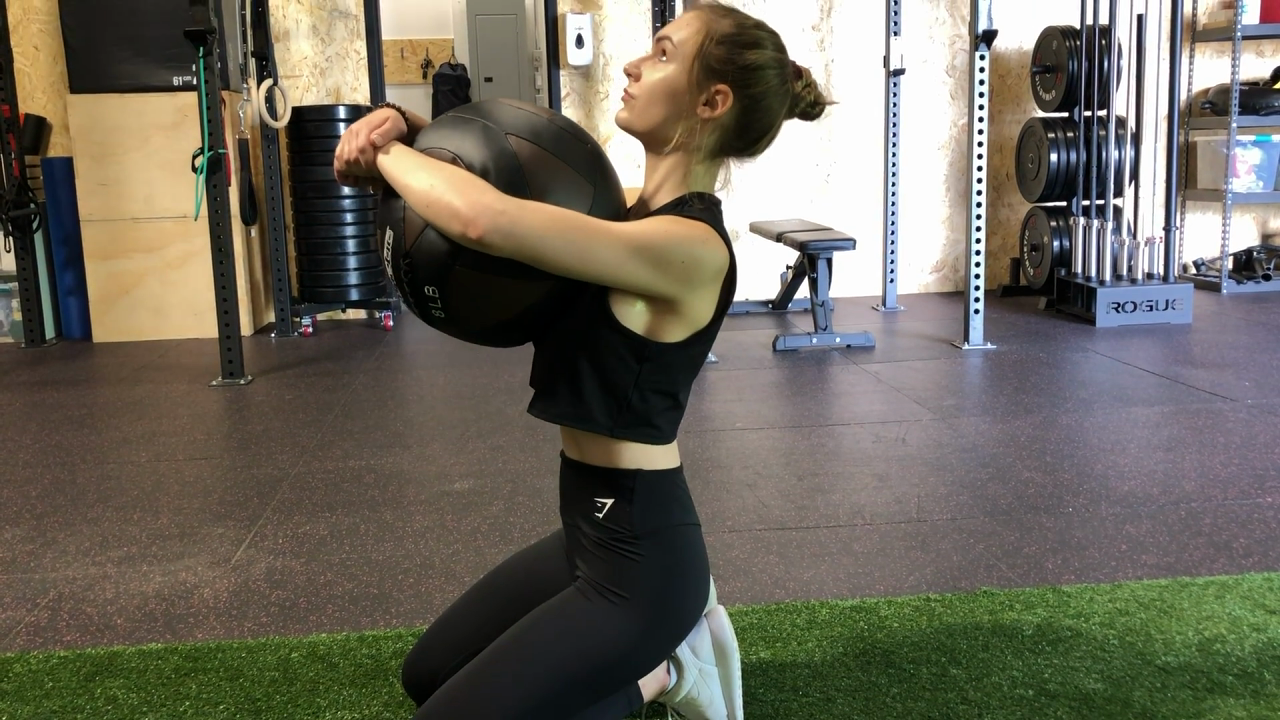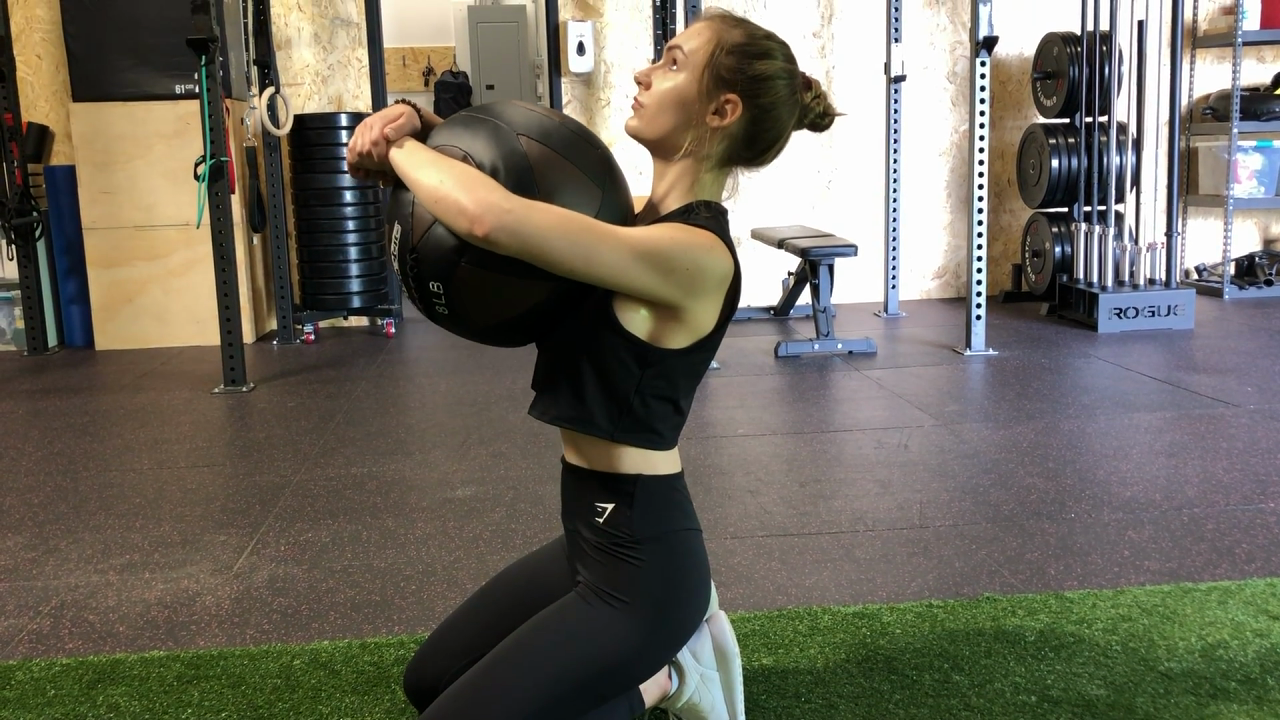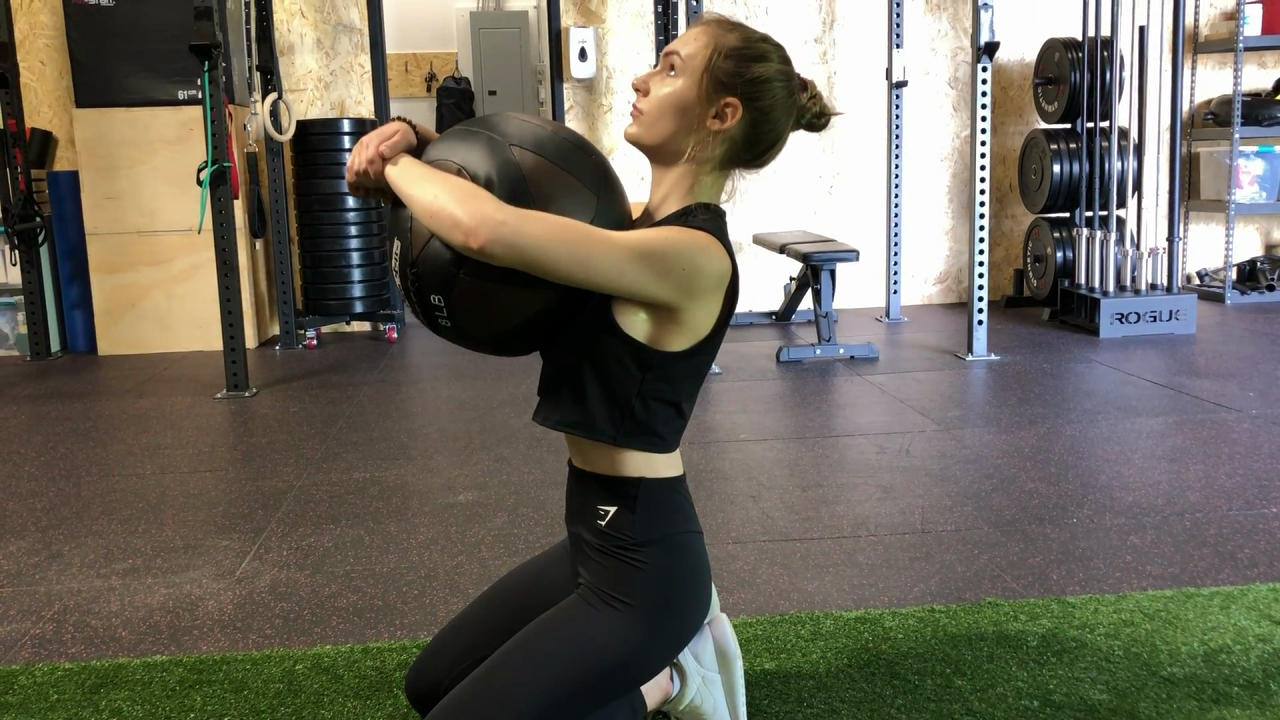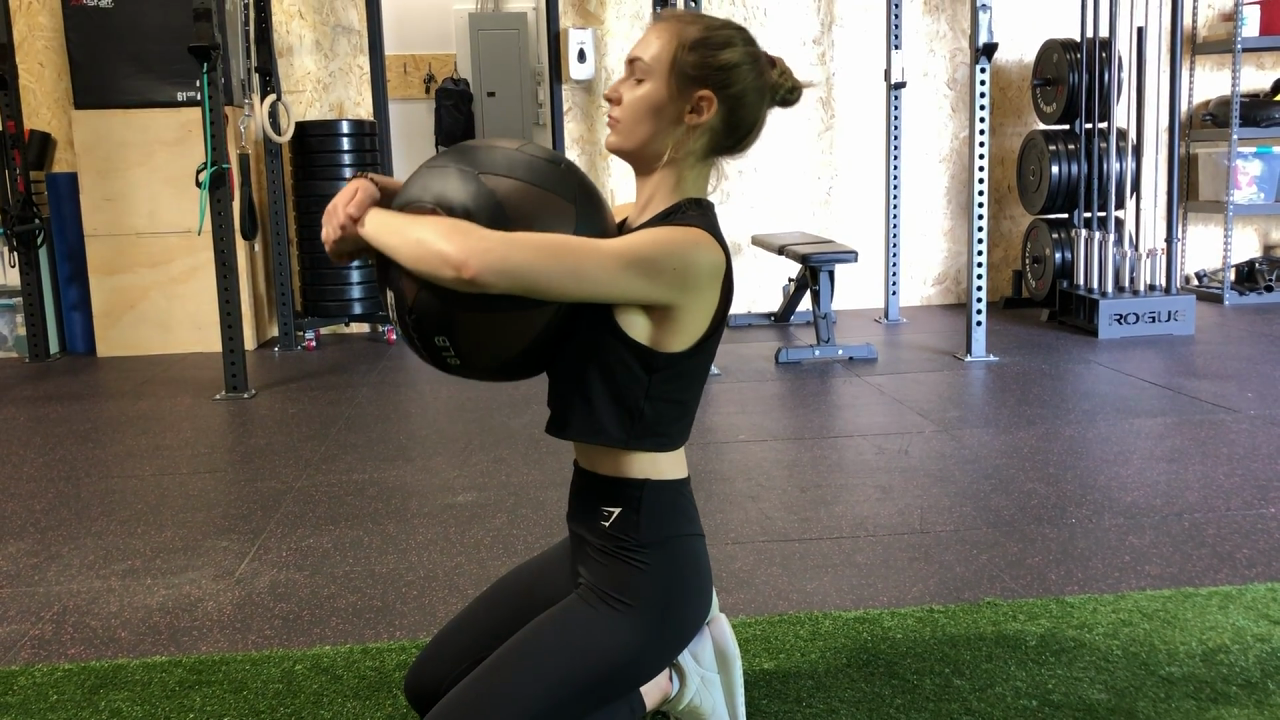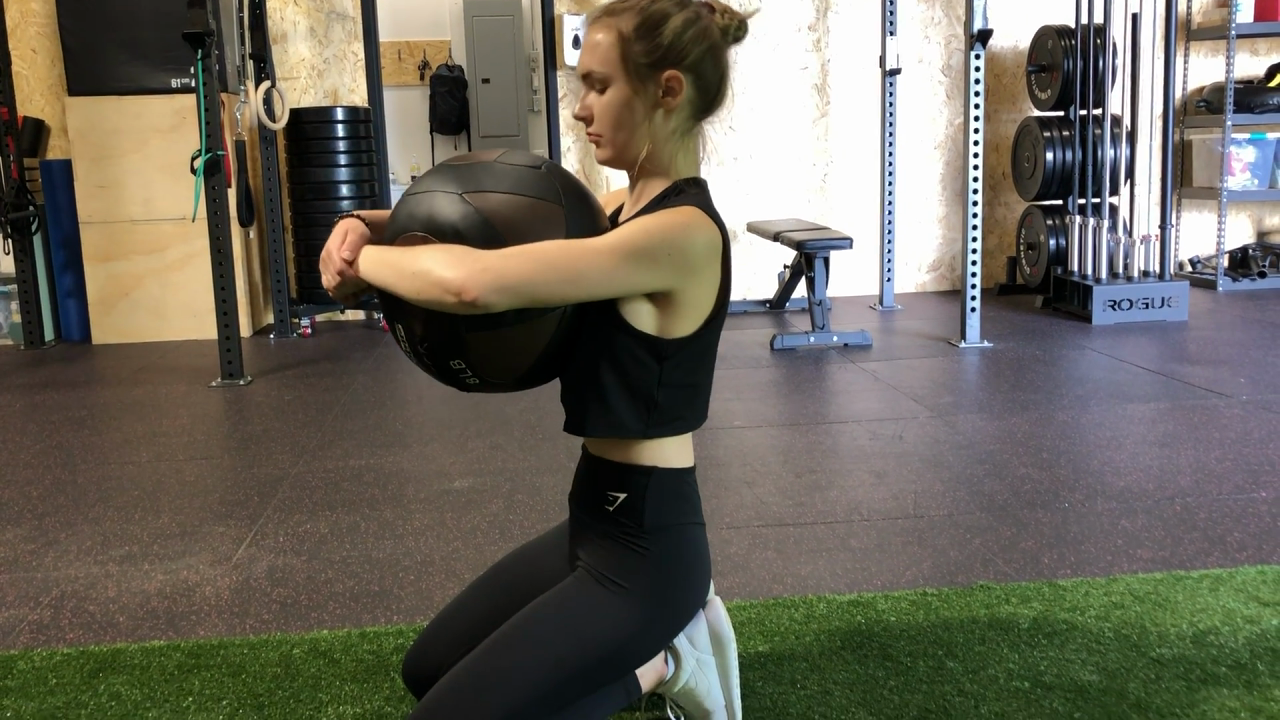
dt=0.5s
person 1, frame 1
left shoulder: (690, 245)
right shoulder: (642, 209)
left elbow: (483, 221)
left wrist: (383, 155)
right wrist: (402, 124)
left hip: (638, 555)
right hip: (597, 525)
right ankle: (658, 650)
person 1, frame 2
left shoulder: (694, 253)
right shoulder: (647, 217)
left elbow: (489, 217)
right elbow: (509, 180)
left wrist: (397, 148)
right wrist: (415, 122)
left hip: (640, 562)
right hip: (599, 533)
right ankle: (659, 659)
person 1, frame 3
left shoulder: (692, 254)
right shoulder: (650, 222)
left elbow: (485, 229)
right elbow: (509, 191)
left wrist: (393, 166)
right wrist: (413, 137)
left hip: (641, 562)
right hip: (602, 535)
right ankle: (660, 661)
person 1, frame 4
left shoulder: (686, 251)
right shoulder: (637, 223)
left elbow: (473, 260)
left wrist: (367, 222)
right wrist: (378, 191)
left hip: (644, 563)
right hip: (603, 536)
right ankle: (660, 658)
person 1, frame 5
left shoulder: (682, 232)
right shoulder: (629, 207)
left elbow: (474, 282)
left wrist: (364, 261)
right wrist: (368, 224)
left hip: (644, 545)
right hip: (600, 518)
left ankle: (658, 663)
right ankle: (655, 644)
